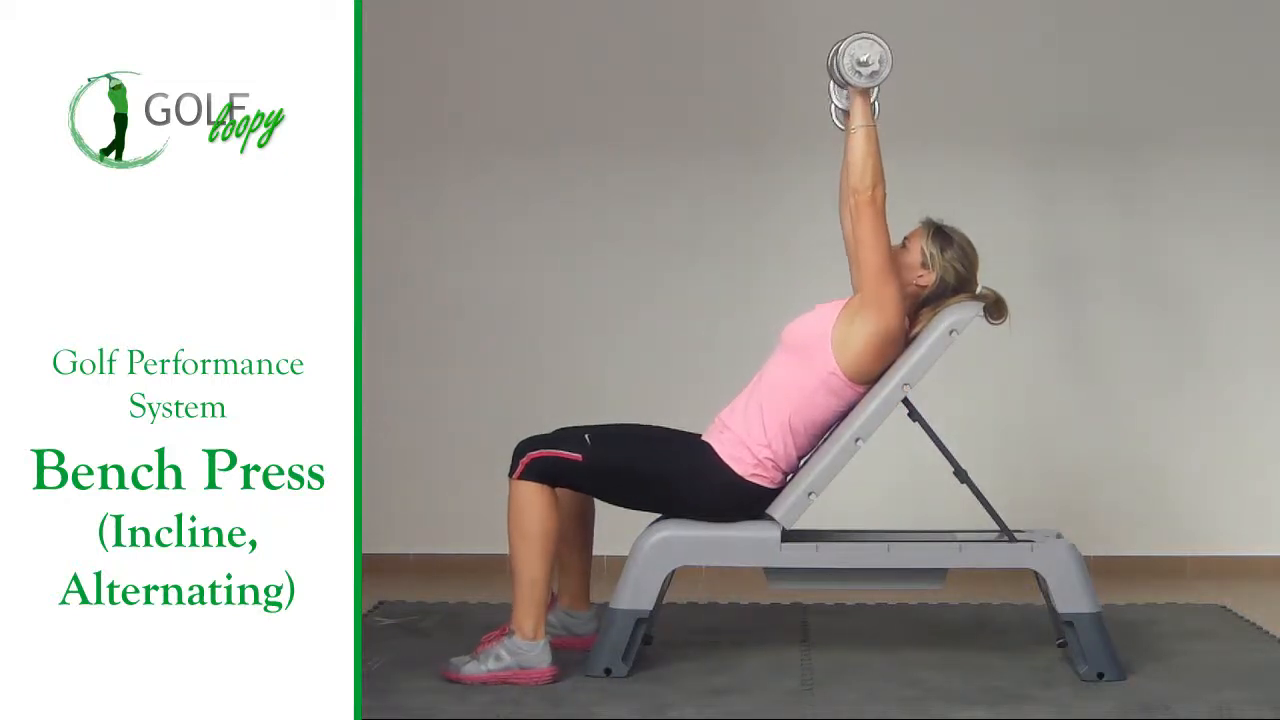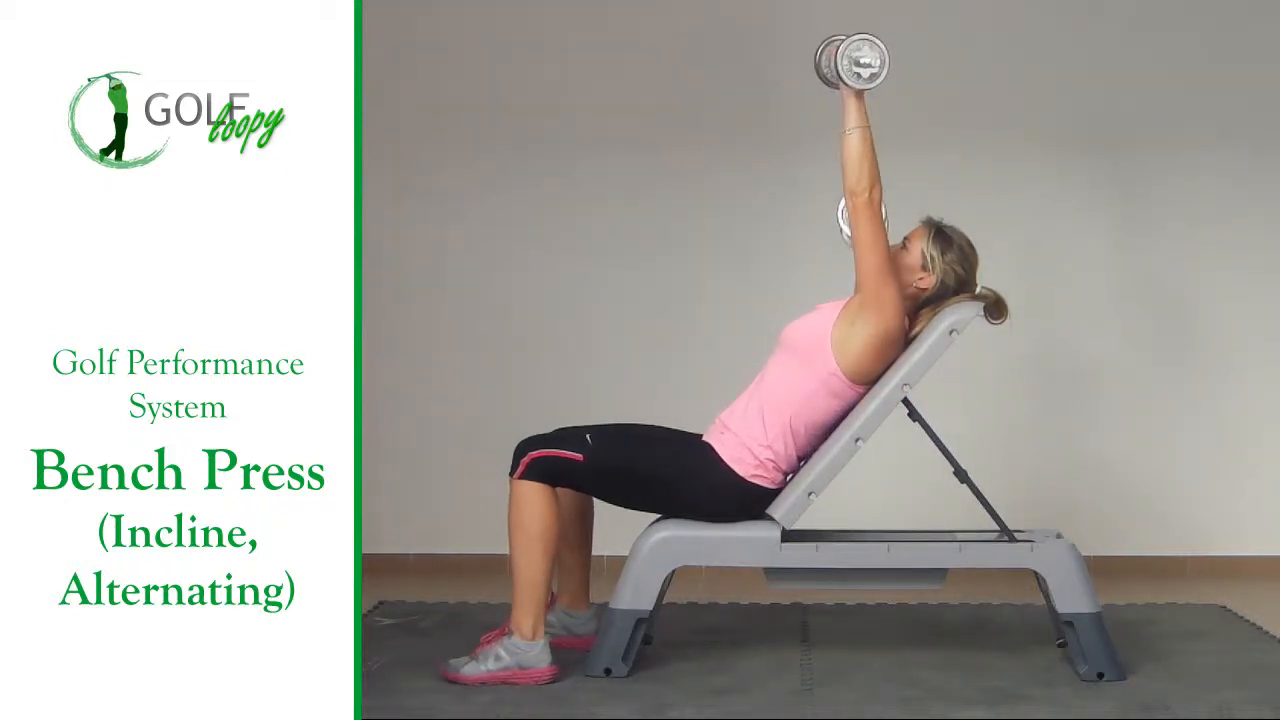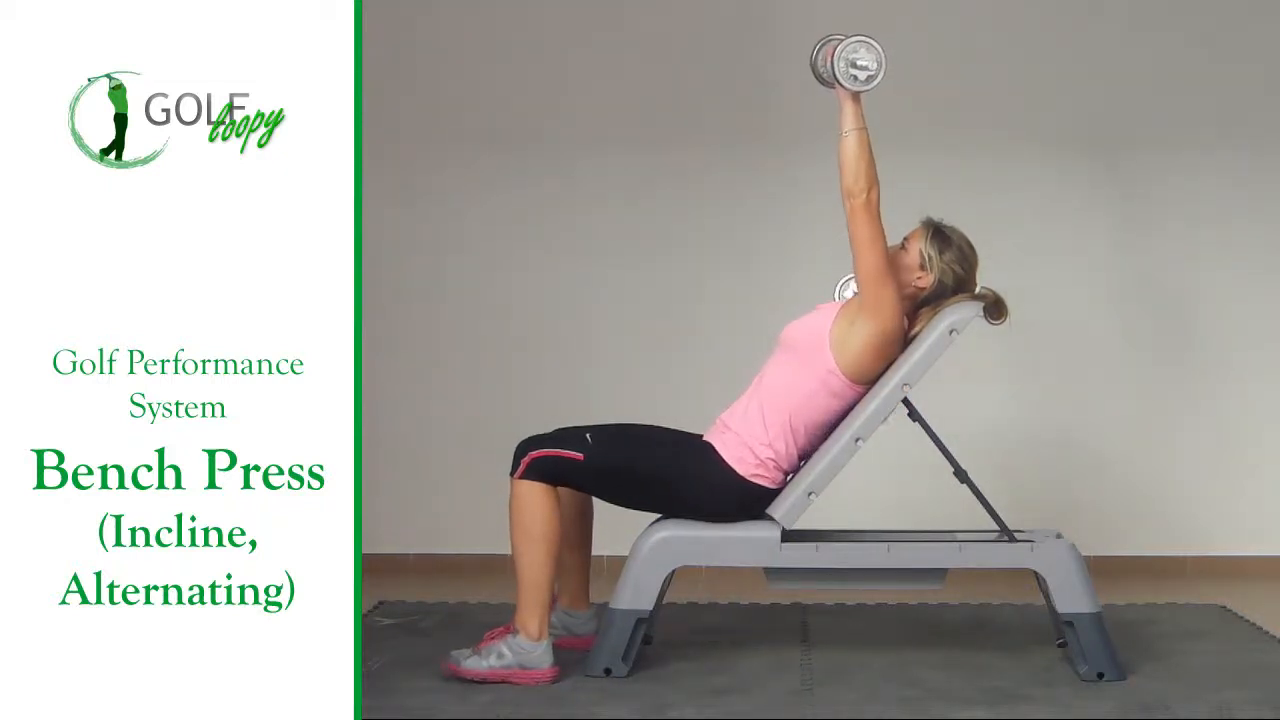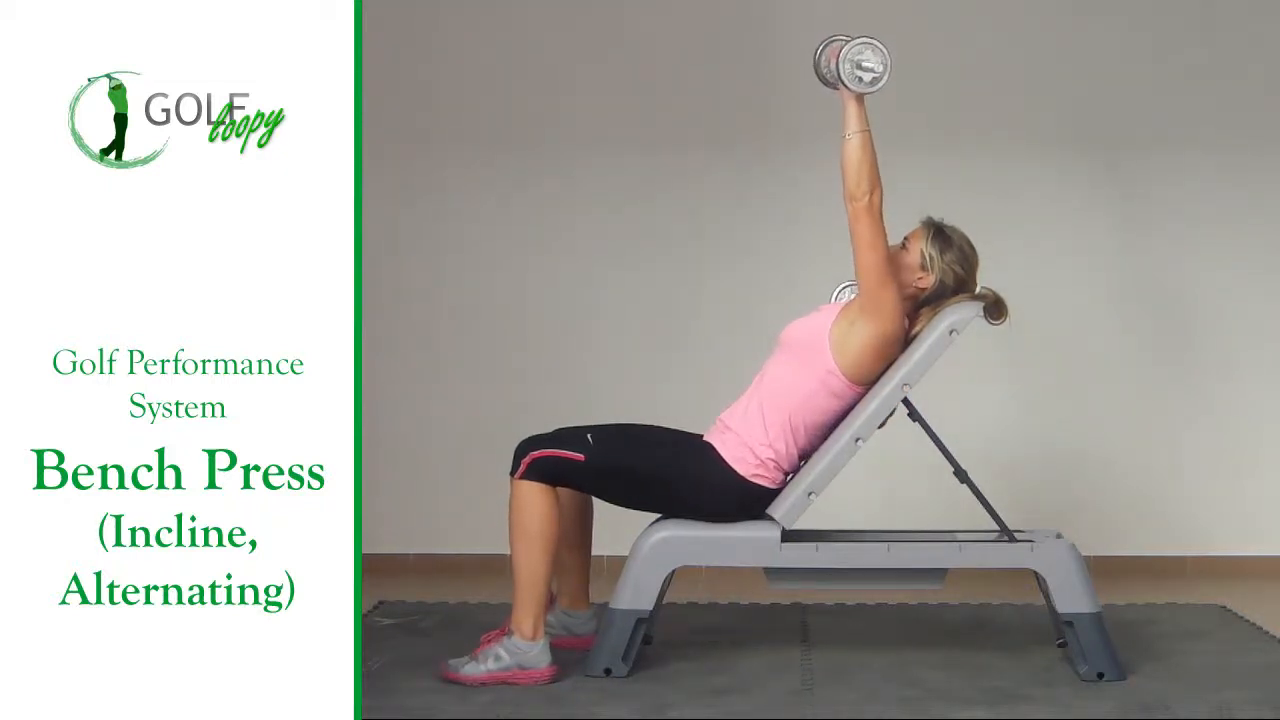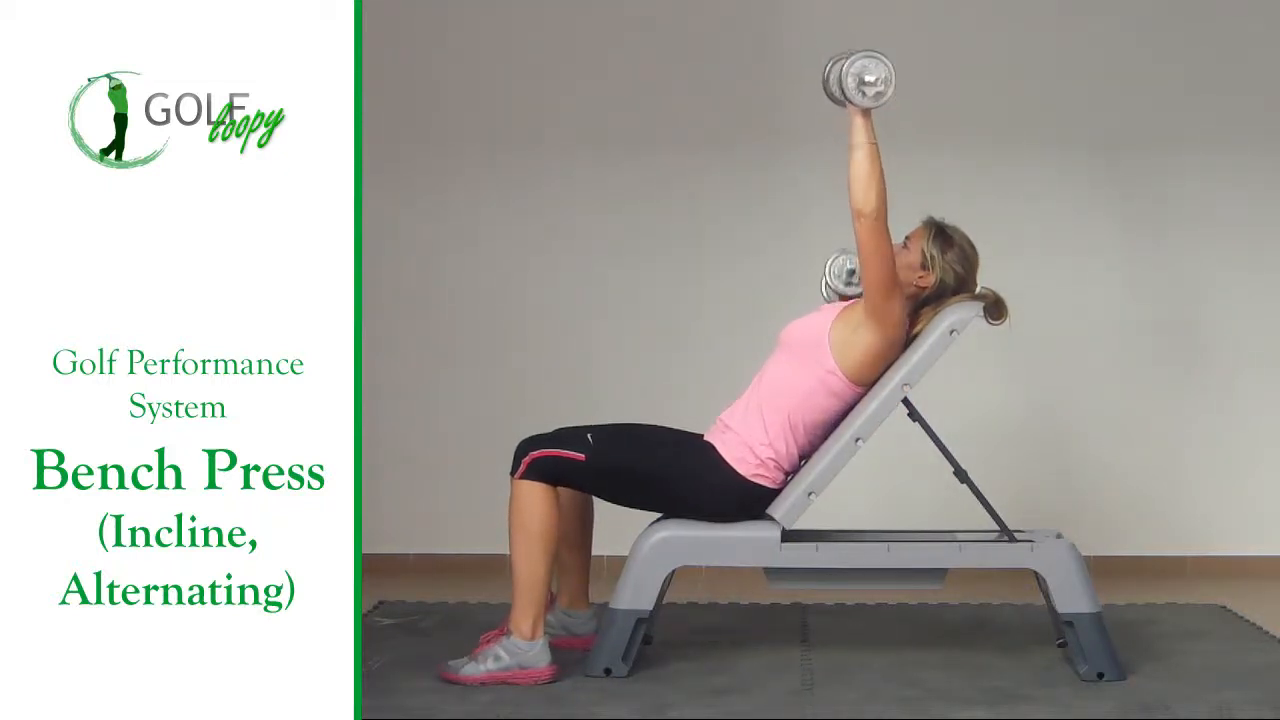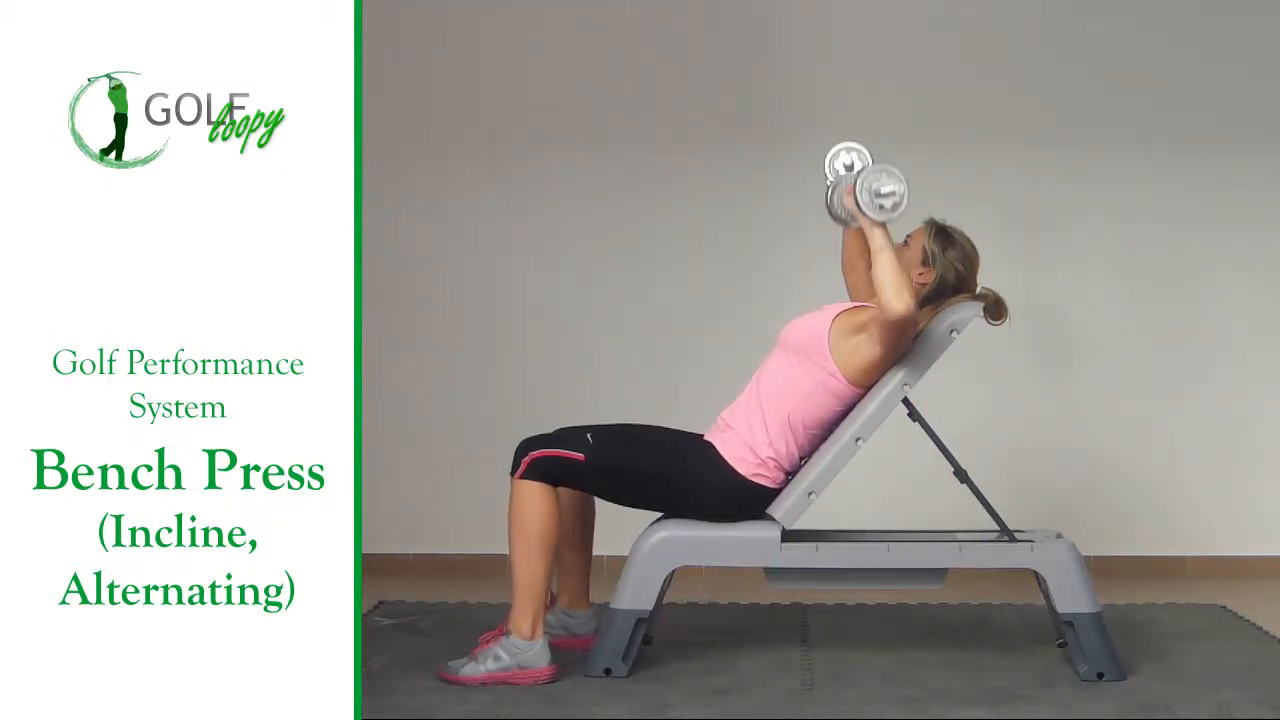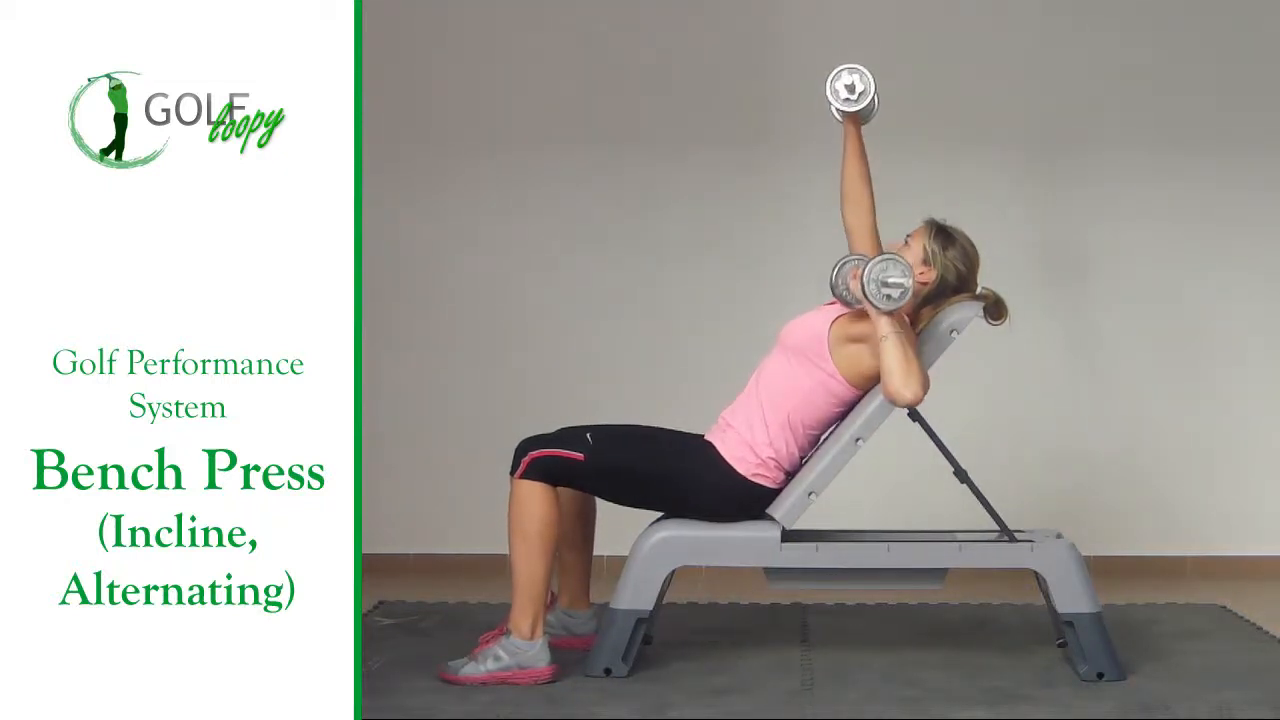
dt=0.4s
person 1, frame 1
left shoulder: (883, 317)
right shoulder: (871, 315)
left elbow: (866, 198)
right elbow: (852, 209)
left wrist: (862, 101)
right wrist: (853, 113)
left hip: (729, 477)
right hip: (729, 461)
left knee: (535, 459)
right knee: (562, 451)
left ankle: (526, 644)
right ankle: (573, 613)
person 1, frame 2
left shoulder: (884, 320)
right shoulder: (873, 320)
left elbow: (863, 196)
left wrist: (854, 99)
left hip: (730, 478)
right hip: (729, 461)
left knee: (536, 459)
right knee: (562, 452)
left ankle: (525, 644)
right ankle: (572, 612)
person 1, frame 3
left shoulder: (882, 320)
right shoulder: (876, 326)
left elbow: (860, 198)
left wrist: (849, 100)
left hip: (730, 476)
right hip: (730, 461)
left knee: (537, 458)
right knee: (563, 452)
left ankle: (529, 644)
right ankle: (574, 613)
person 1, frame 4
left shoulder: (884, 321)
right shoulder: (874, 328)
left elbow: (863, 201)
left wrist: (854, 101)
left hip: (731, 477)
right hip: (729, 460)
left knee: (536, 459)
right knee: (560, 454)
left ankle: (526, 645)
right ankle: (572, 613)
person 1, frame 5
left shoulder: (885, 325)
right shoulder: (871, 326)
left elbow: (869, 215)
left wrist: (860, 117)
right wrist: (844, 299)
left hip: (731, 476)
right hip: (730, 462)
left knee: (537, 458)
right knee: (562, 454)
left ankle: (525, 643)
right ankle: (571, 612)
person 1, frame 6
left shoulder: (889, 335)
right shoulder: (875, 321)
left elbow: (897, 302)
right elbow: (862, 282)
left wrist: (875, 223)
right wrist: (856, 215)
left hip: (732, 474)
right hip: (731, 464)
left knee: (538, 458)
right knee: (563, 455)
left ankle: (525, 645)
right ankle: (571, 615)
person 1, frame 7
left shoulder: (887, 333)
right shoulder: (876, 316)
left elbow: (908, 390)
right elbow: (857, 220)
left wrist: (883, 317)
right wrist: (852, 130)
left hip: (730, 475)
right hip: (730, 463)
left knee: (537, 458)
right knee: (561, 454)
left ankle: (524, 644)
right ankle: (572, 612)
